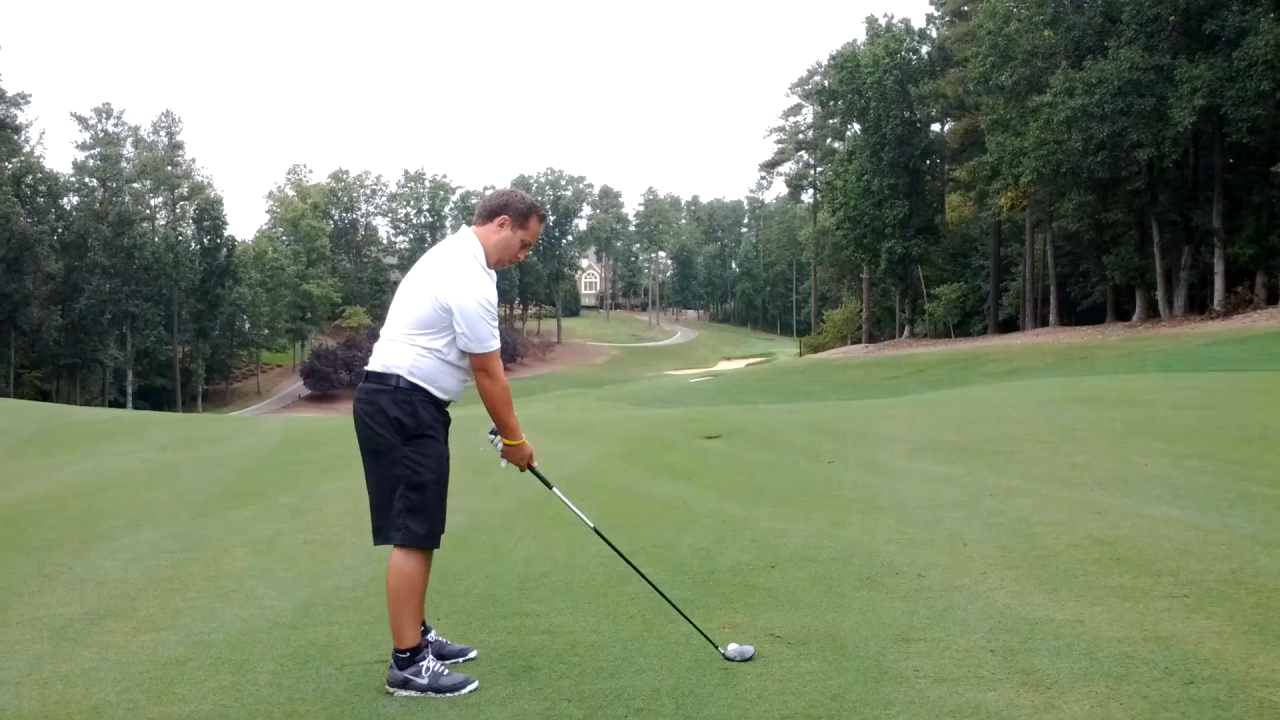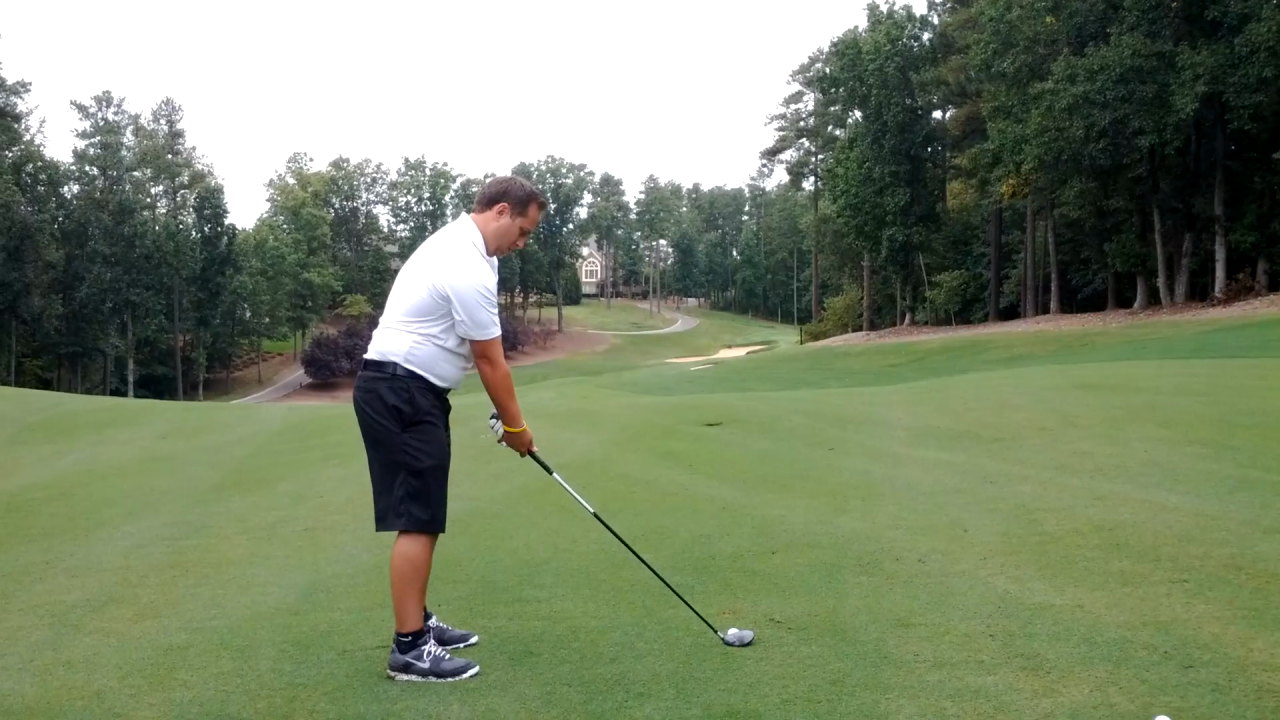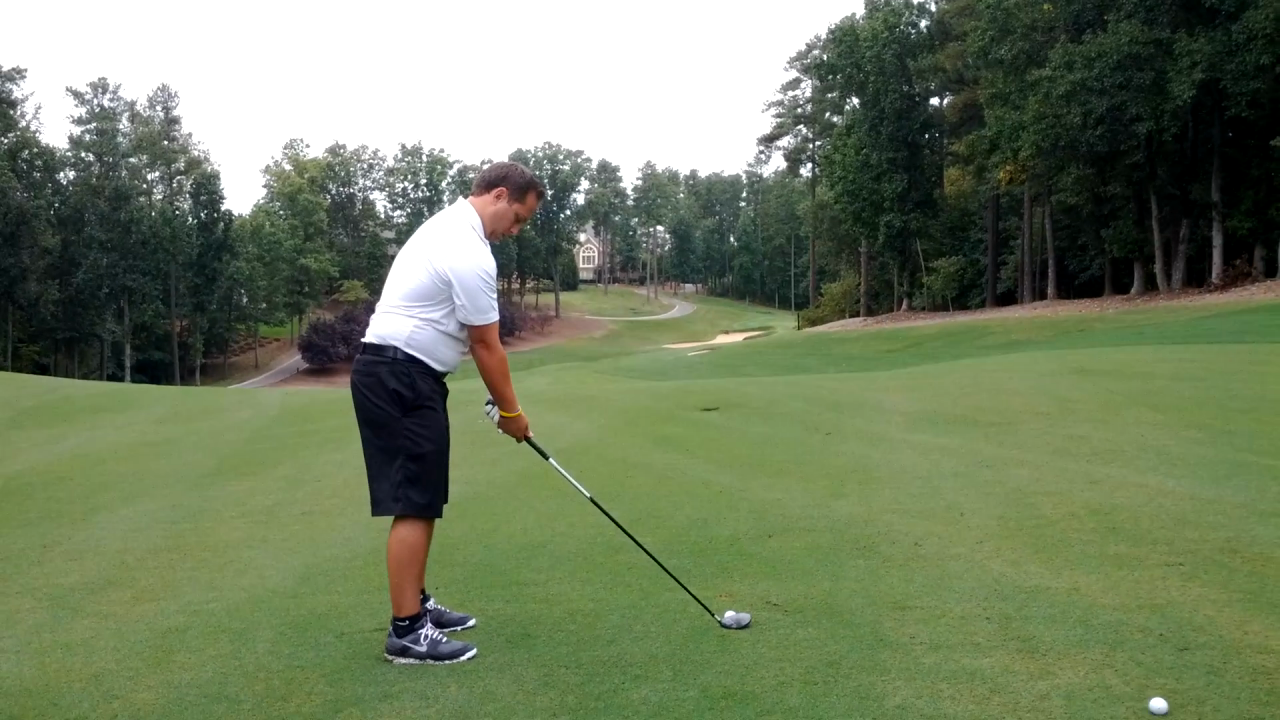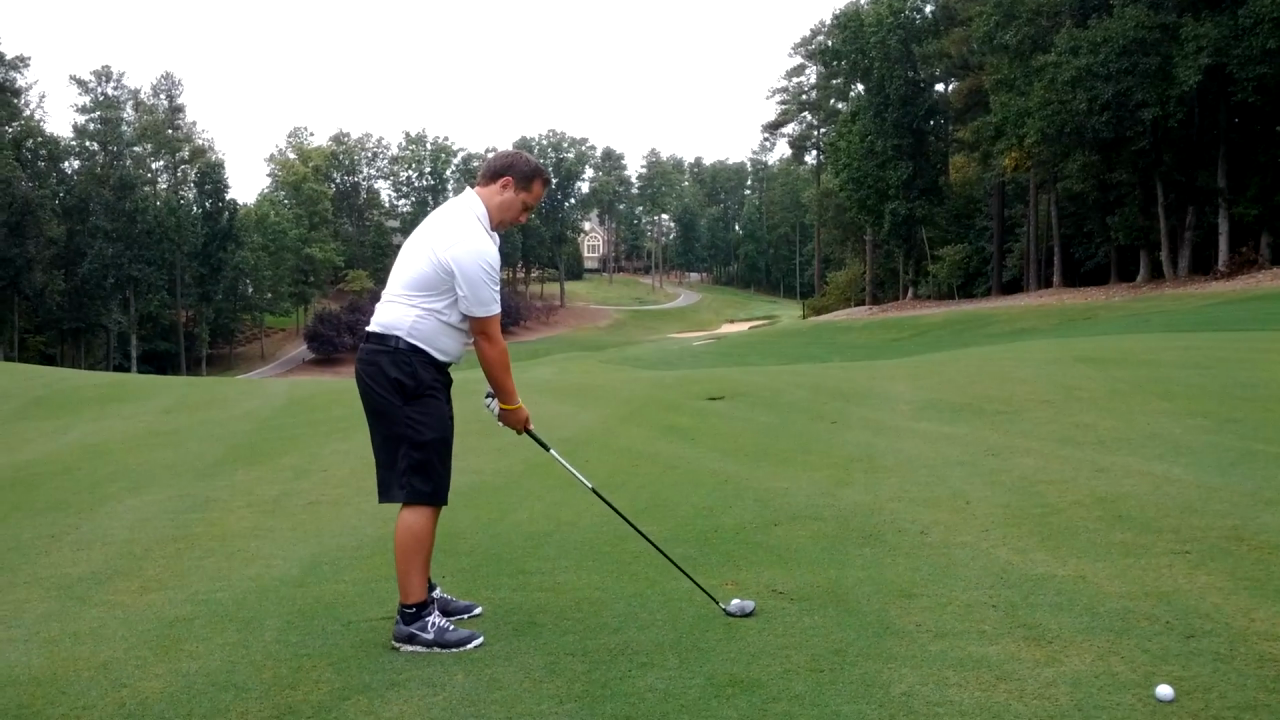
dt=0.3s
person 1, frame 1
left shoulder: (454, 253)
right shoulder: (470, 280)
right elbow: (488, 373)
right wrist: (514, 438)
left hip: (404, 400)
right hip: (401, 406)
left knee: (421, 528)
right knee: (413, 532)
left ankle: (415, 636)
right ankle: (408, 663)
person 1, frame 2
left shoulder: (451, 241)
right shoulder: (469, 269)
right elbow: (490, 361)
right wrist: (516, 426)
left hip: (403, 388)
right hip: (401, 394)
left knee: (422, 514)
right knee: (417, 518)
left ankle: (417, 621)
right ankle: (409, 648)
person 1, frame 3
left shoulder: (447, 224)
right shoulder: (469, 254)
right elbow: (486, 345)
right wrist: (510, 411)
left hip: (397, 372)
right hip: (400, 378)
left knee: (422, 499)
right knee: (414, 503)
left ankle: (415, 604)
right ankle: (406, 631)
person 1, frame 4
left shoulder: (455, 214)
right shoulder: (474, 245)
right elbow: (488, 338)
right wrist: (511, 404)
left hip: (402, 361)
right hip: (402, 366)
left knee: (425, 486)
right knee: (421, 490)
left ankle: (421, 593)
right ankle: (413, 619)
